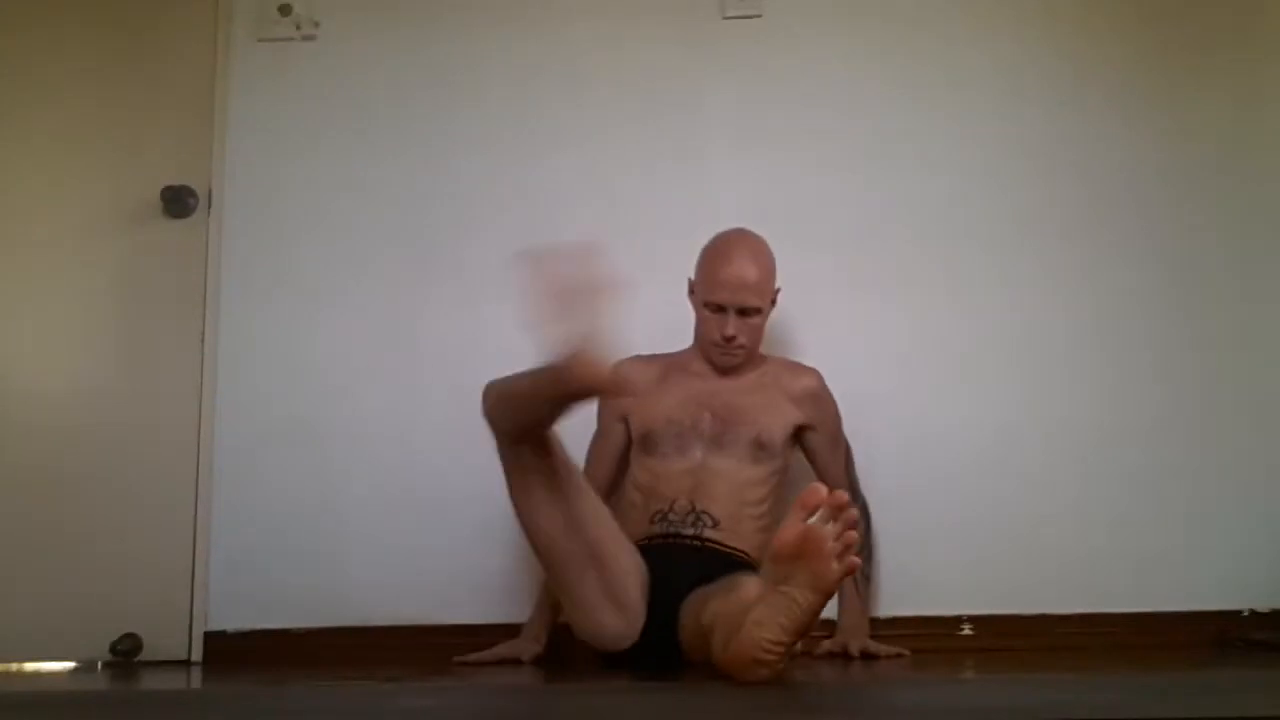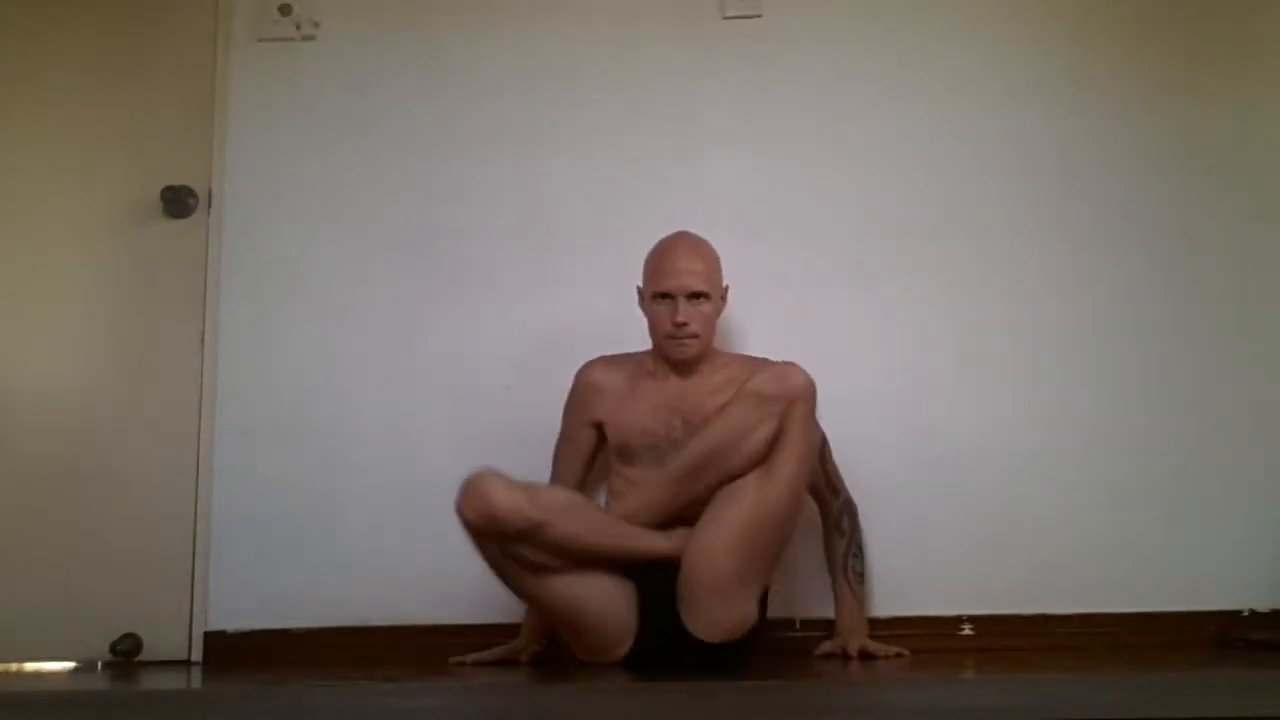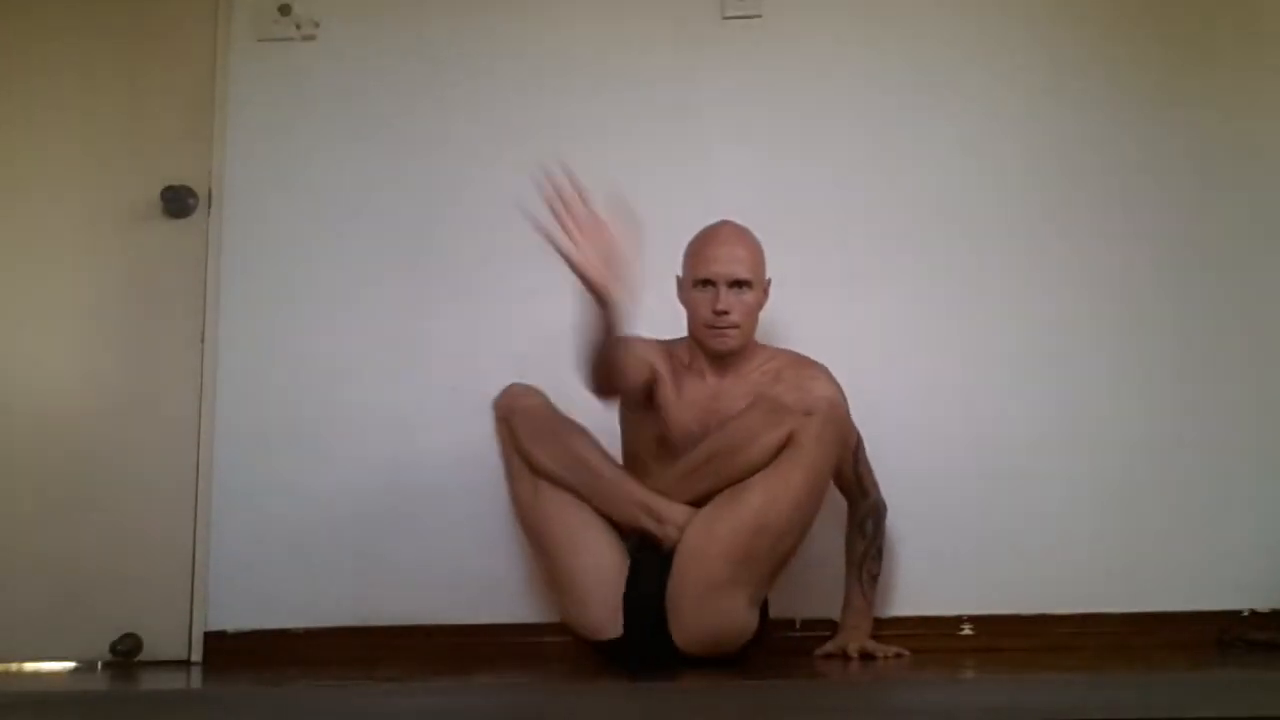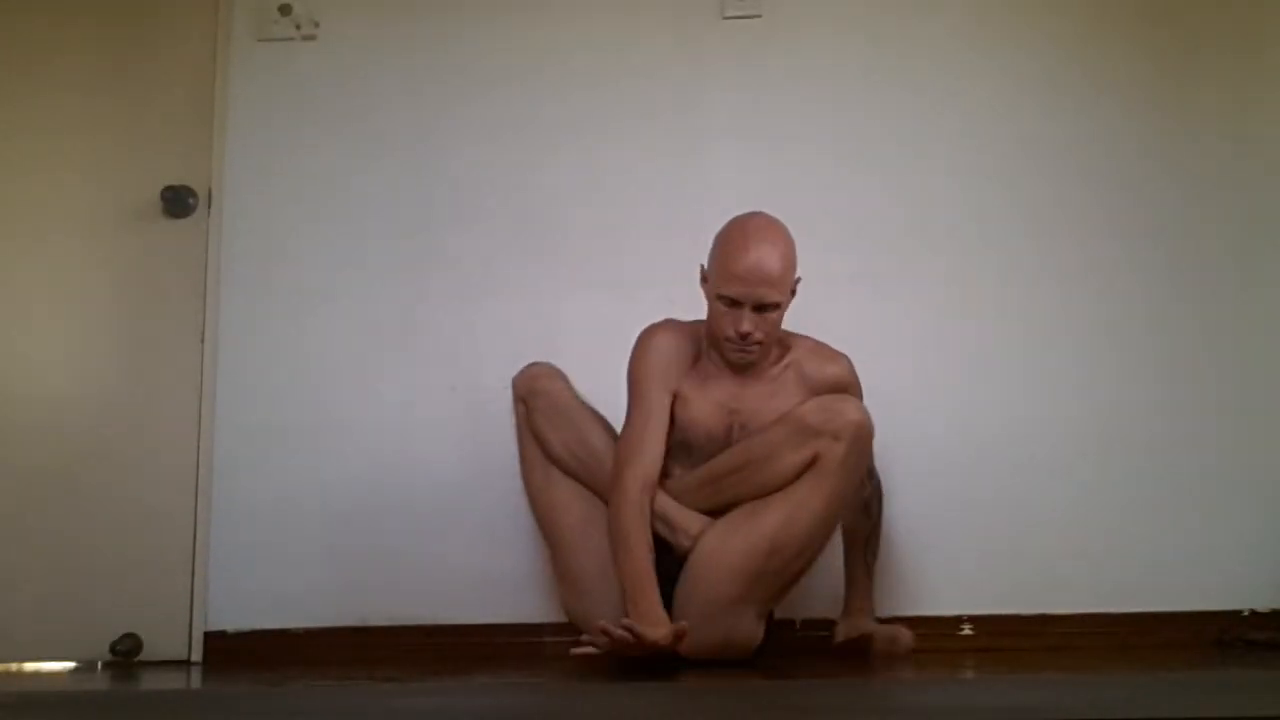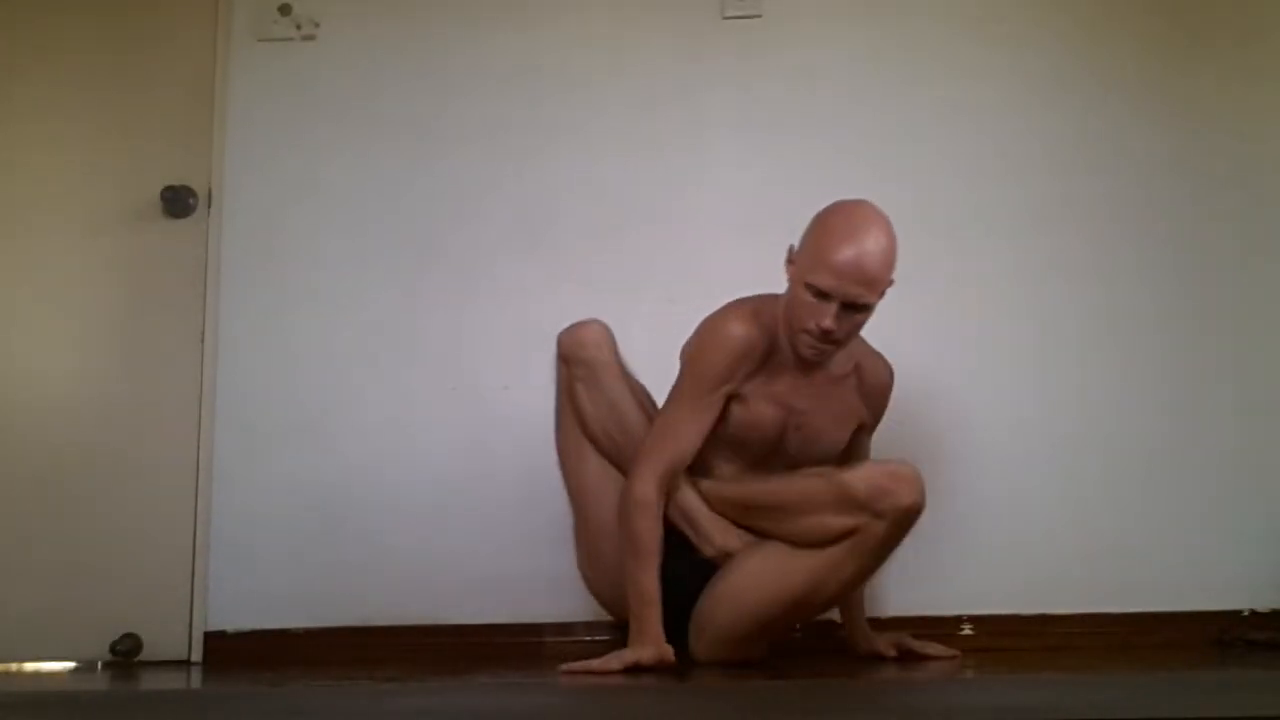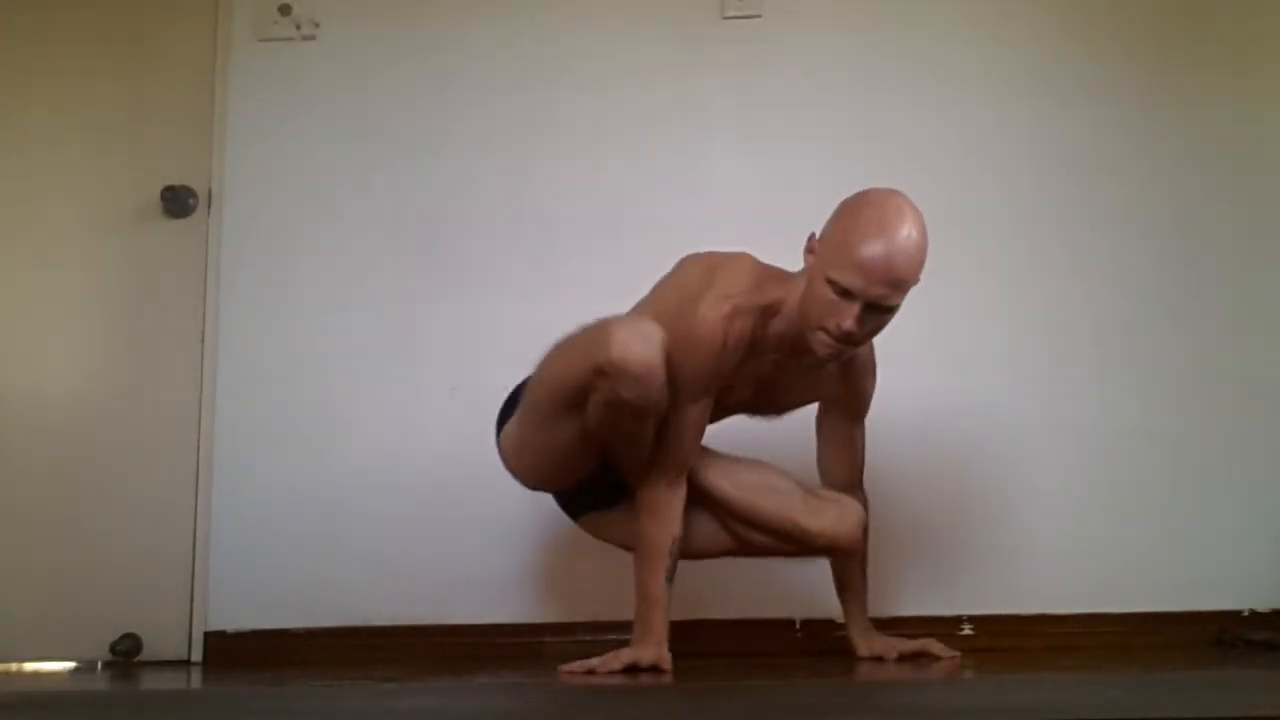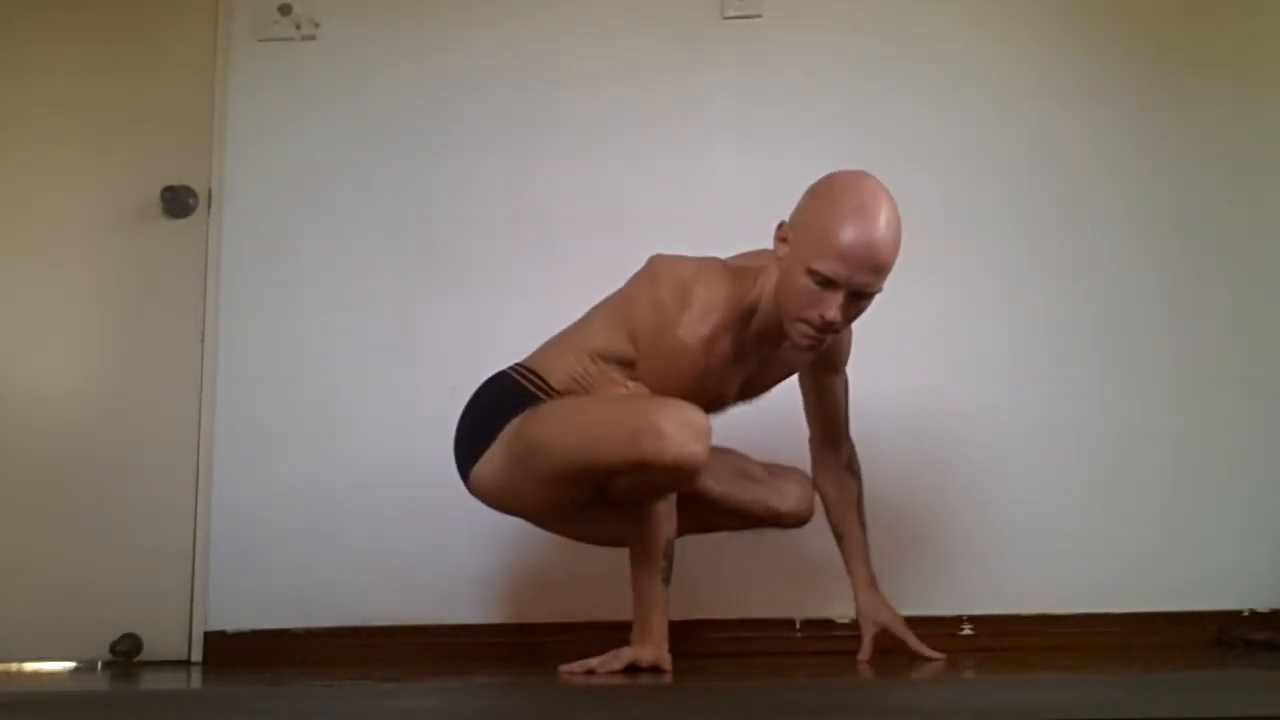
dt=0.7s
person 1, frame 1
left shoulder: (798, 390)
right shoulder: (634, 379)
left elbow: (850, 508)
right elbow: (585, 503)
left wrist: (853, 626)
right wrist: (537, 630)
left hip: (719, 599)
right hip: (623, 604)
right knee: (505, 397)
person 1, frame 2
left shoulder: (764, 387)
right shoulder: (599, 385)
left elbow: (836, 502)
right elbow: (557, 500)
left wrist: (851, 626)
right wrist: (532, 632)
left hip: (713, 619)
right hip: (617, 620)
left knee: (791, 385)
right knee: (484, 500)
person 1, frame 3
left shoulder: (802, 381)
right shoulder: (651, 365)
left elbow: (867, 501)
right elbow: (609, 380)
left wrist: (856, 623)
right wrist: (605, 298)
left hip: (710, 614)
right hip: (614, 608)
left knee: (815, 404)
right knee: (518, 401)
right ankle: (662, 517)
person 1, frame 4
left shoulder: (824, 374)
right shoulder: (667, 348)
left elbow: (859, 489)
right elbow: (632, 485)
left wrist: (858, 611)
right wrist: (648, 618)
left hip: (714, 616)
right hip: (620, 603)
left knee: (843, 420)
right knee: (537, 383)
person 1, frame 5
left shoulder: (871, 380)
right shoulder: (738, 335)
left elbow: (845, 506)
right elbow: (649, 480)
left wrist: (858, 631)
right wrist: (645, 634)
right hip: (637, 569)
left knee: (899, 489)
right knee: (585, 342)
person 1, frame 6
left shoulder: (851, 363)
right shoulder: (723, 315)
left elbow: (846, 494)
right elbow: (665, 481)
left wrist: (860, 629)
right wrist: (649, 637)
right hip: (554, 440)
left knee: (843, 524)
right knee: (634, 345)
person 1, frame 7
left shoulder: (822, 327)
right shoulder: (699, 323)
left elbow: (832, 452)
left wrist: (867, 592)
right wrist: (649, 637)
left hip: (574, 451)
right hip: (505, 434)
left knee: (793, 498)
right knee: (680, 438)
